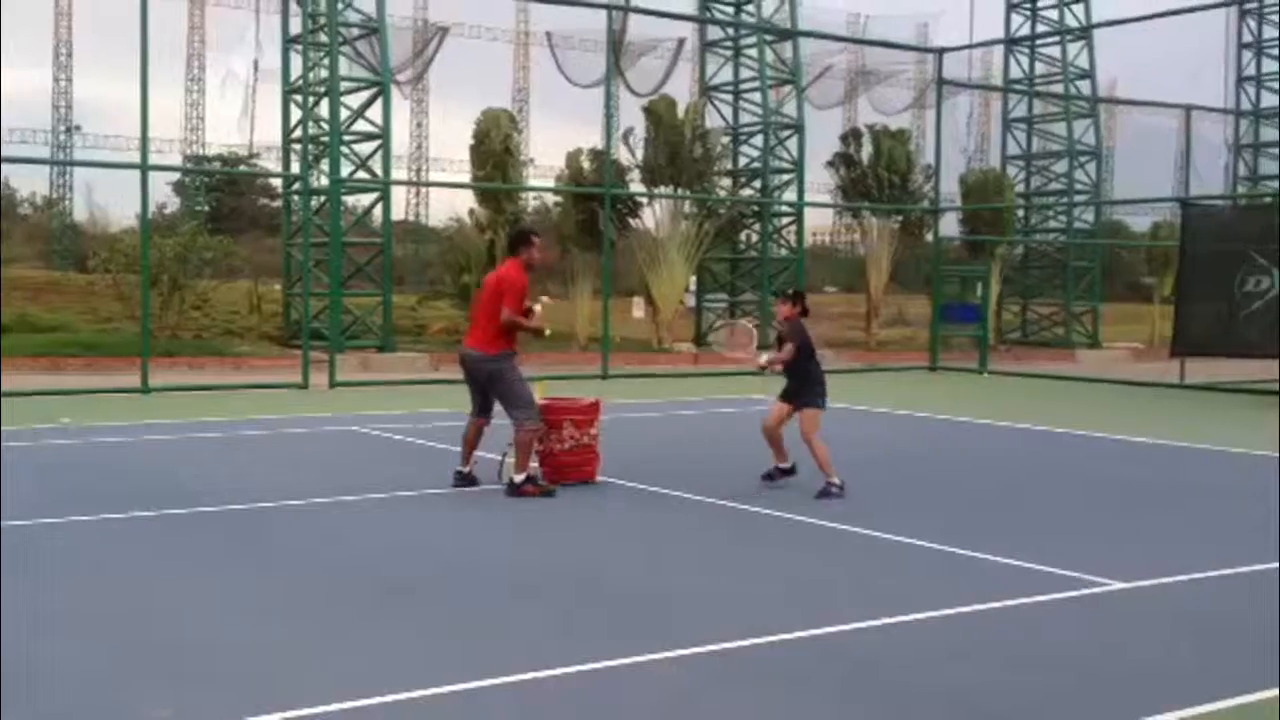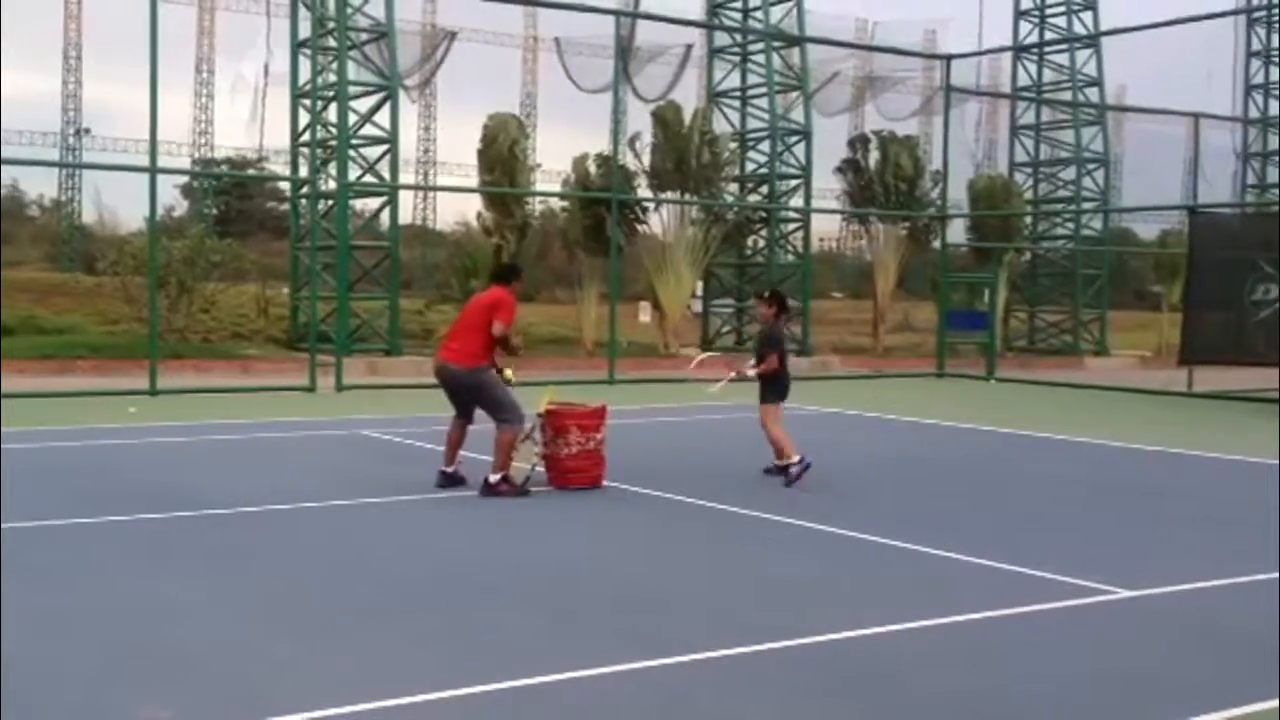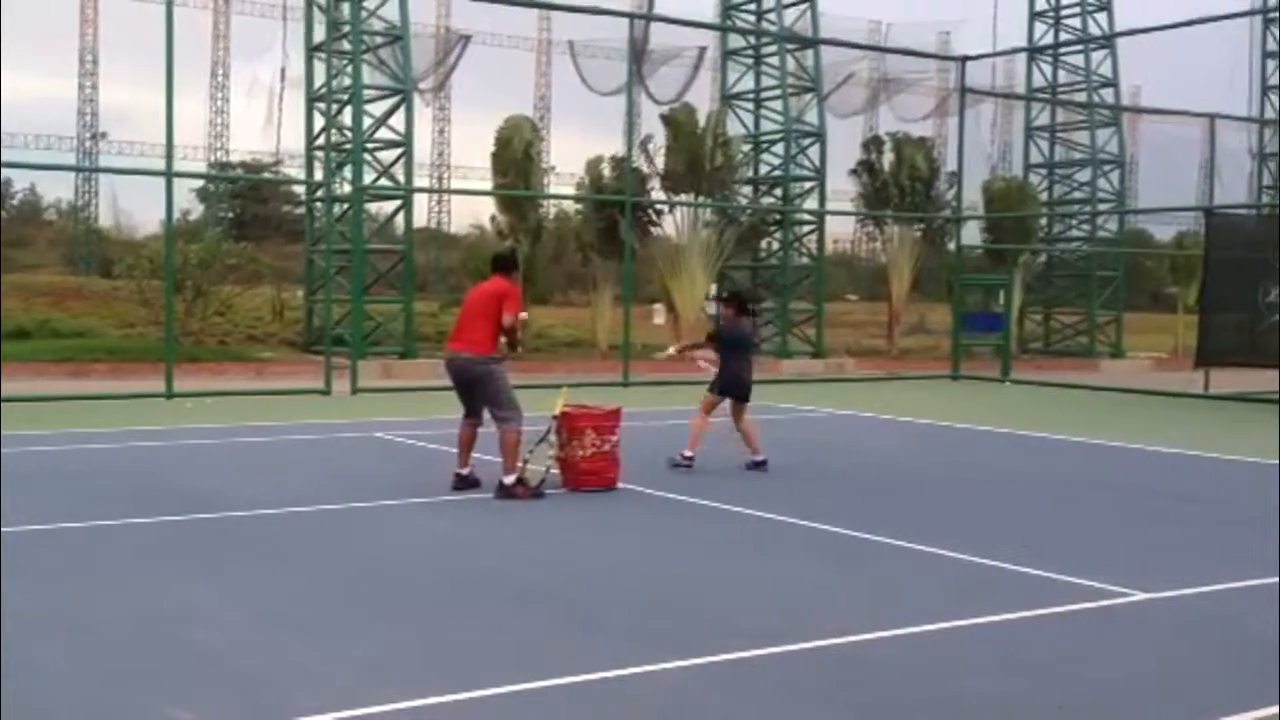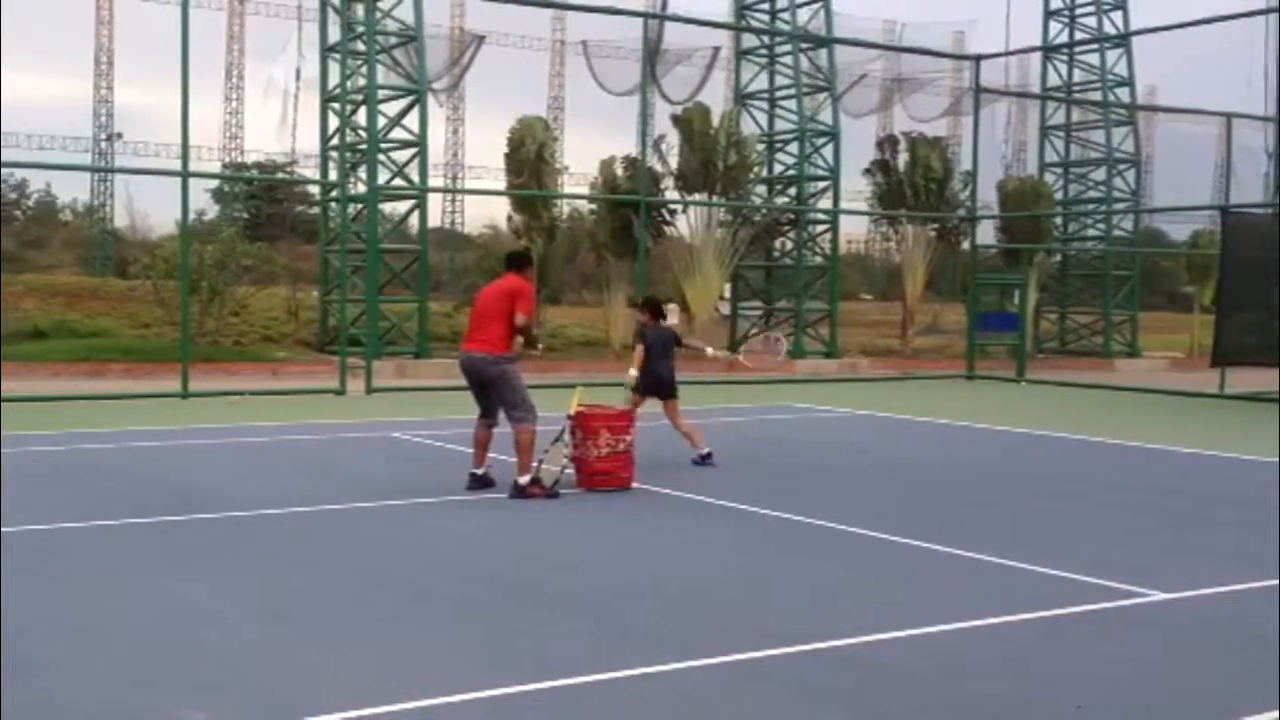
dt=0.7s
person 1, frame 1
left shoulder: (498, 273)
right shoulder: (515, 276)
right elbow: (507, 319)
left wrist: (525, 310)
right wrist: (532, 327)
left hip: (471, 351)
right hip: (493, 356)
left knee: (479, 413)
right knee: (527, 415)
left ankle: (463, 471)
right ankle: (520, 480)
person 1, frame 2
left shoulder: (478, 298)
right shoulder: (505, 299)
right elbow: (498, 333)
left wrist: (497, 368)
right wrist: (512, 347)
left hip: (443, 364)
right hip: (471, 368)
left knee: (463, 415)
right knee: (512, 418)
left ankle: (448, 472)
right ankle: (496, 480)
person 1, frame 3
left shoulder: (476, 290)
right shoulder: (510, 289)
right elbow: (508, 323)
right wrist: (514, 342)
left hip: (454, 356)
right hip: (481, 359)
left knee: (471, 415)
right knee: (510, 417)
left ankle: (463, 474)
right ankle: (510, 481)
person 1, frame 4
left shoulder: (488, 288)
right shoulder: (524, 287)
right elbow: (521, 322)
right wrist: (531, 339)
left hip: (468, 355)
right hip: (494, 358)
left knee: (487, 415)
right knee: (524, 416)
left ankle: (477, 473)
right ankle: (524, 482)
person 2, frame 1
left shoulder: (795, 330)
right shoulder: (785, 332)
left elbow: (785, 356)
left wrist: (766, 360)
right wrist: (772, 363)
left hip: (812, 388)
right hip: (794, 387)
left knee: (809, 435)
right knee: (769, 425)
left ankle: (834, 482)
right ankle: (784, 465)
person 2, frame 2
left shoulder: (770, 333)
right shoulder: (773, 327)
left elbow: (773, 364)
left wrist: (753, 372)
right wrist: (755, 363)
left hip: (773, 383)
right hip: (778, 382)
left knee: (770, 426)
right knee: (771, 424)
left ankle: (797, 461)
right ankle: (781, 463)
person 2, frame 3
left shoulder: (723, 329)
right shoulder: (747, 330)
left elbow: (700, 344)
left wrist: (677, 349)
left hip: (727, 377)
right hip: (745, 379)
left knee: (702, 413)
right knee: (740, 419)
left ankle: (688, 455)
right ankle: (759, 458)
person 2, frame 4
left shoulder: (643, 331)
right shoulder: (668, 331)
left elbow: (639, 351)
right elbow: (687, 343)
left wrist: (633, 370)
right wrist: (707, 349)
left hip: (650, 378)
right hip: (668, 379)
right knee: (676, 419)
right ankle: (704, 452)
